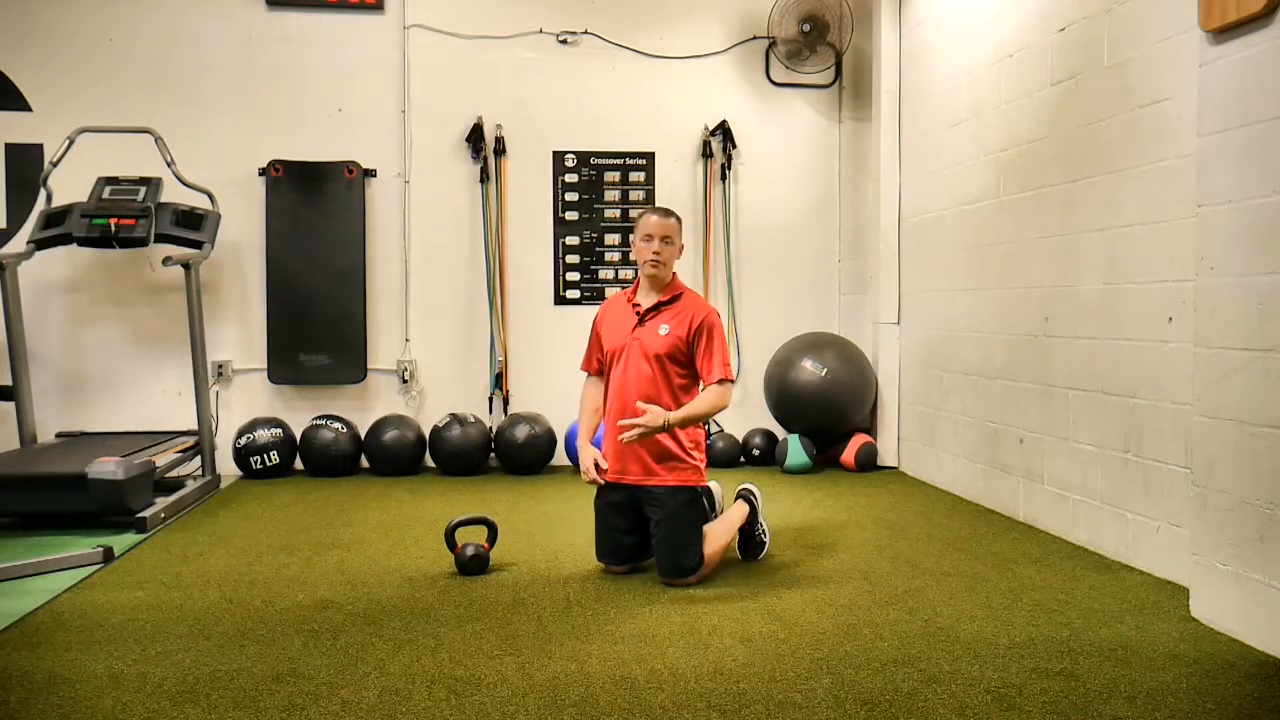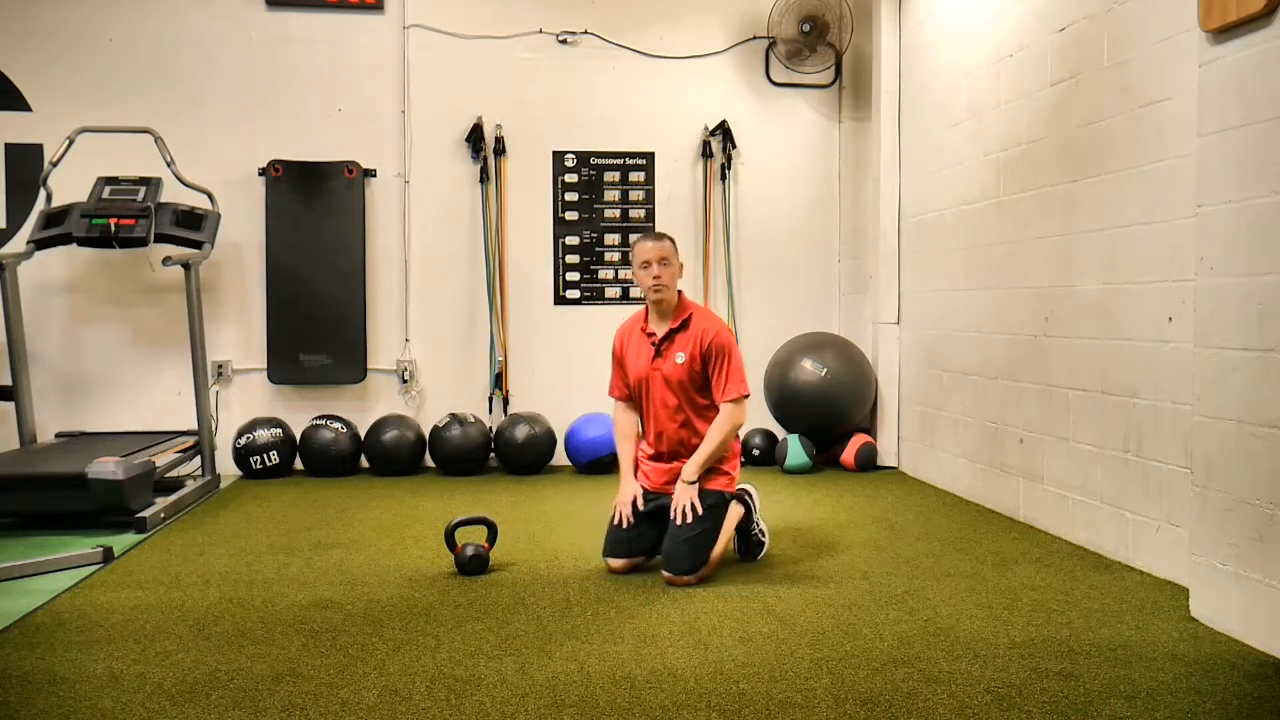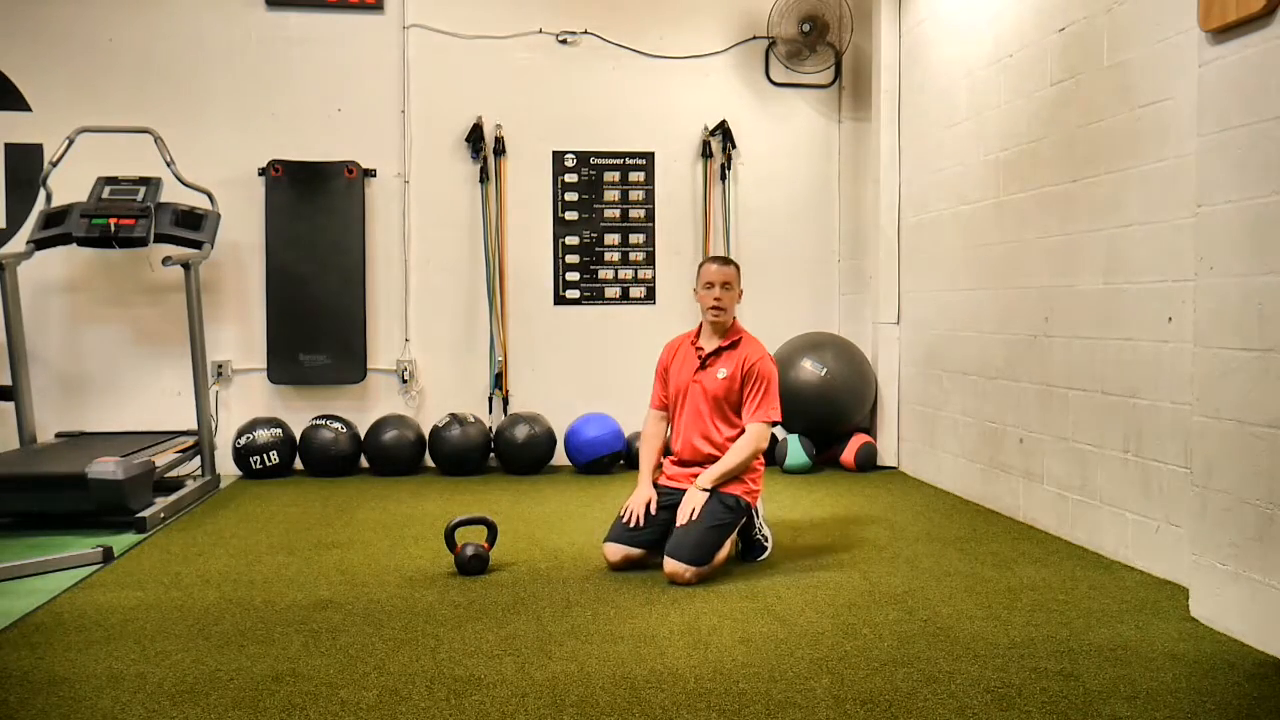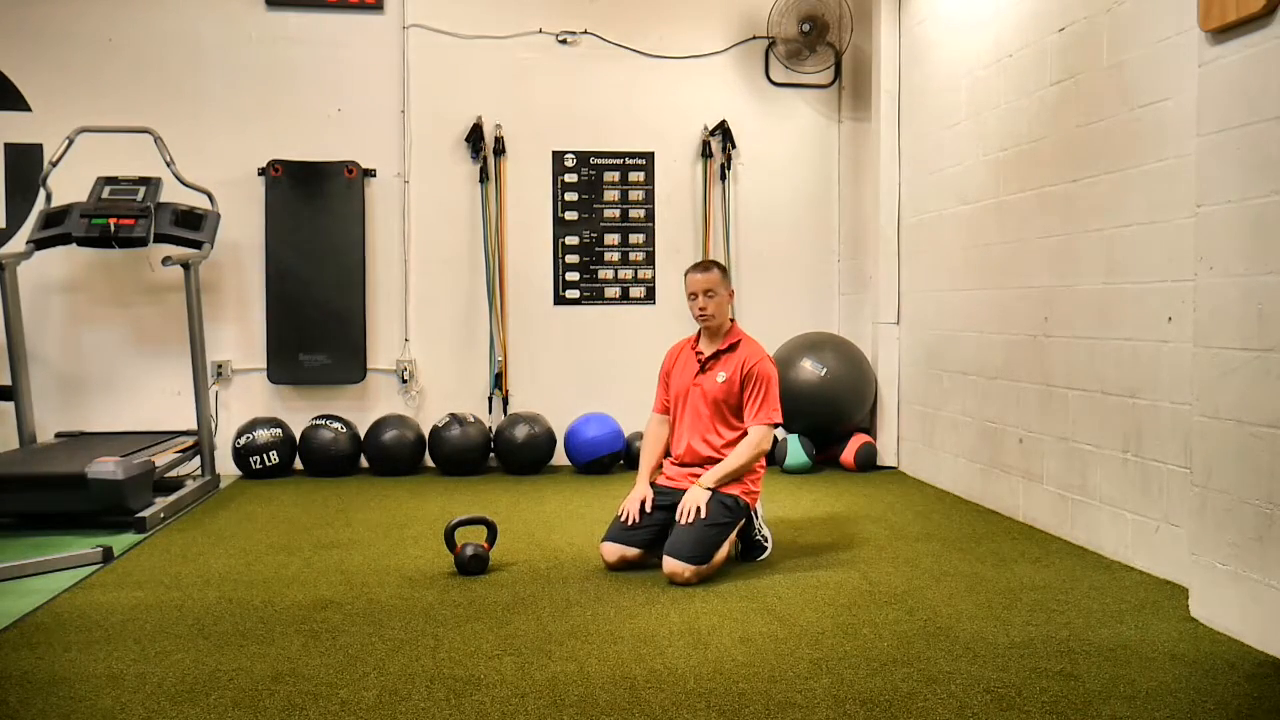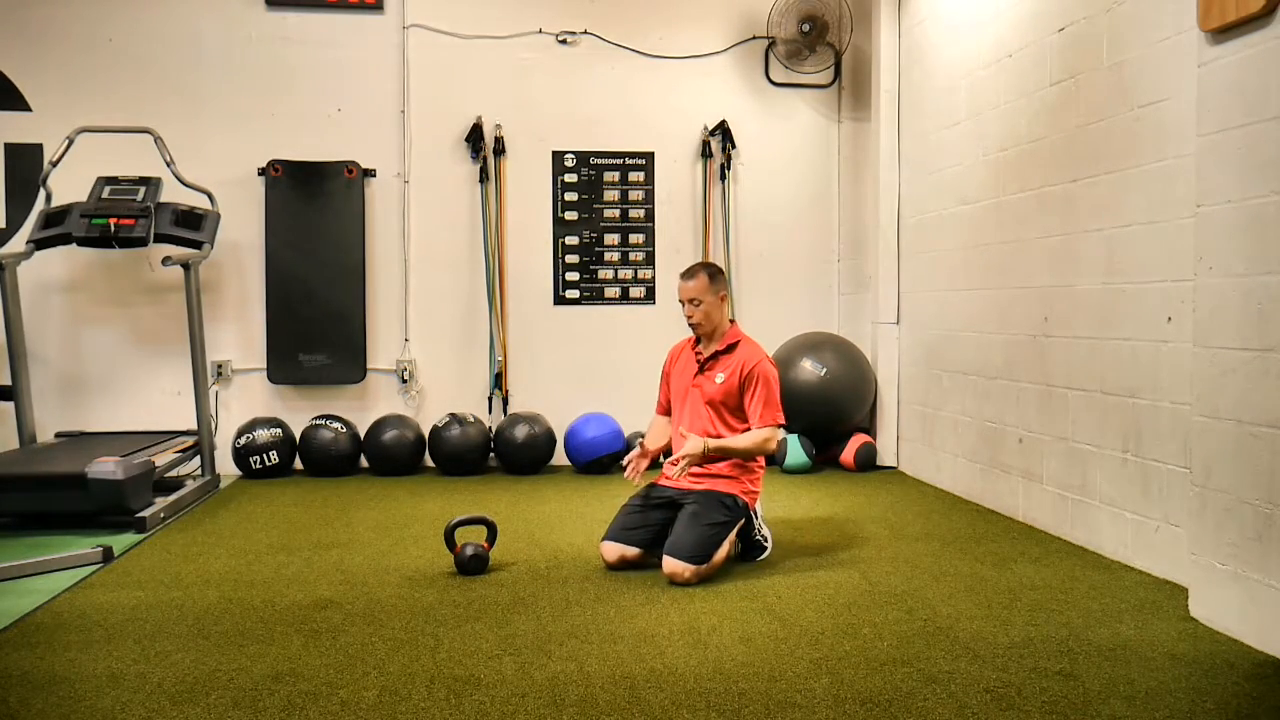
dt=0.7s
person 1, frame 1
left shoulder: (698, 314)
right shoulder: (609, 311)
left elbow: (720, 393)
right elbow: (595, 381)
left wrist: (668, 420)
right wrist: (584, 441)
left hip: (673, 467)
right hip: (618, 467)
left knee: (680, 575)
right knee: (617, 565)
left ankle: (743, 510)
right ankle: (702, 504)
person 1, frame 2
left shoulder: (711, 332)
right shoulder: (626, 336)
left elbow: (733, 414)
right elbow: (625, 408)
left wrist: (689, 476)
right wrist: (627, 477)
left hip: (706, 473)
right hip: (651, 474)
left knee: (680, 573)
right knee: (619, 561)
left ankle: (738, 510)
right ankle: (678, 526)
person 1, frame 3
left shoulder: (755, 358)
right shoulder: (674, 350)
left elbow: (757, 439)
right elbow: (656, 419)
left wrist: (704, 484)
right wrist: (645, 482)
left hip: (727, 483)
right hip: (674, 479)
left knee: (680, 569)
right knee: (616, 553)
left ankle: (739, 527)
right ankle: (690, 531)
person 1, frame 4
left shoulder: (754, 360)
right shoulder: (676, 354)
left elbow: (761, 440)
right elbow: (660, 421)
left wrist: (705, 483)
right wrist: (642, 481)
left hip: (726, 485)
right hip: (674, 480)
left knee: (680, 569)
right knee: (614, 553)
left ankle: (741, 529)
right ankle: (693, 534)
person 1, frame 5
left shoulder: (753, 361)
right shoulder: (677, 355)
left elbow: (767, 439)
left wrist: (705, 446)
right wrist: (648, 449)
left hip: (726, 483)
right hip: (675, 480)
left knee: (679, 569)
right knee: (614, 553)
left ankle: (738, 530)
right ankle: (716, 534)
